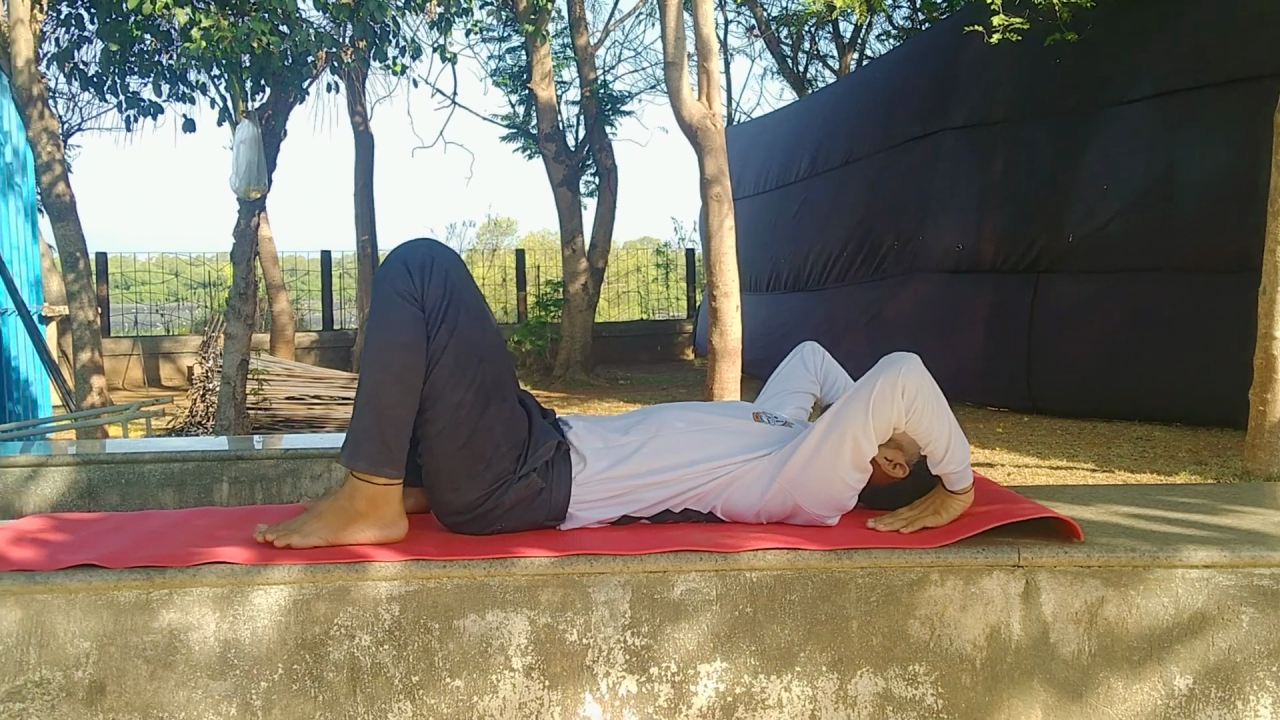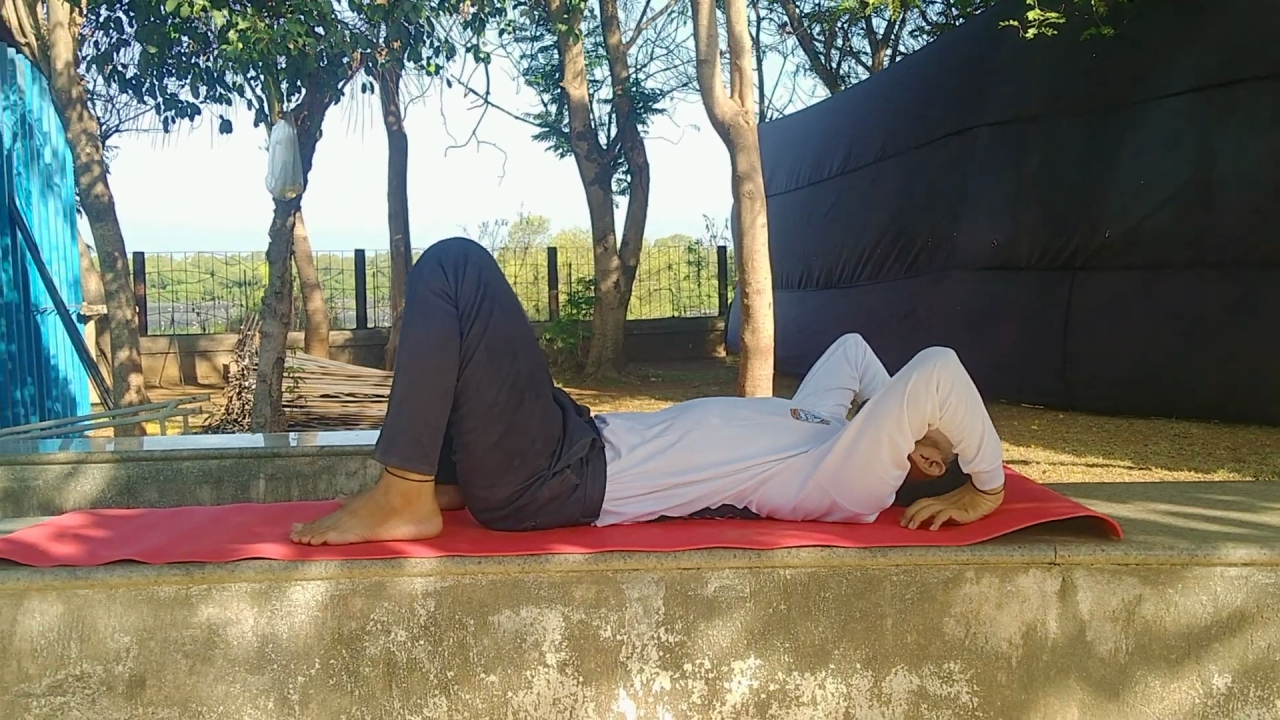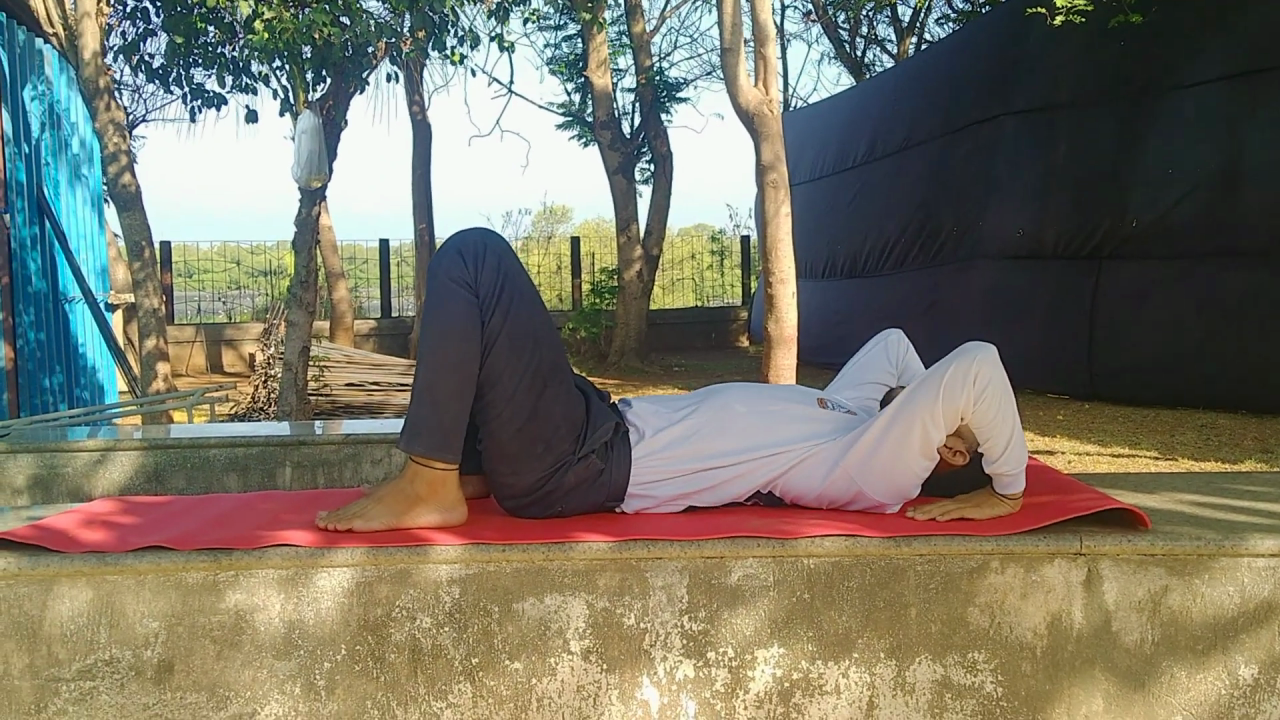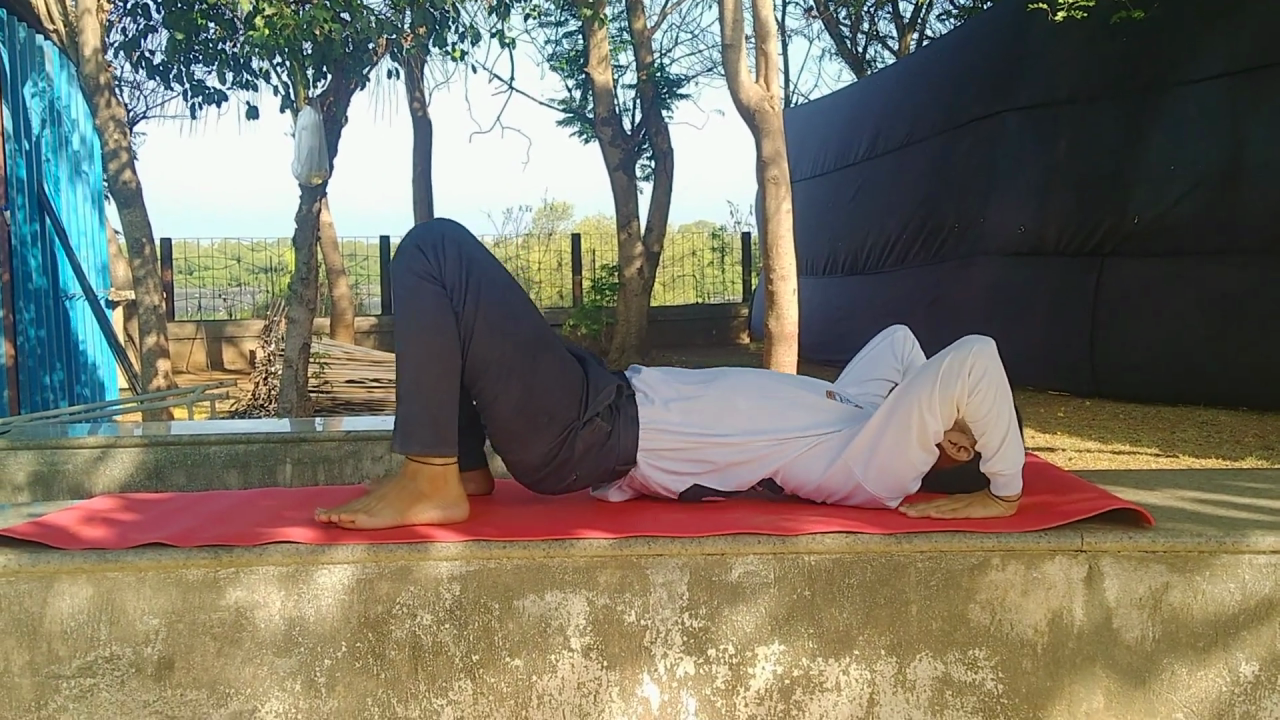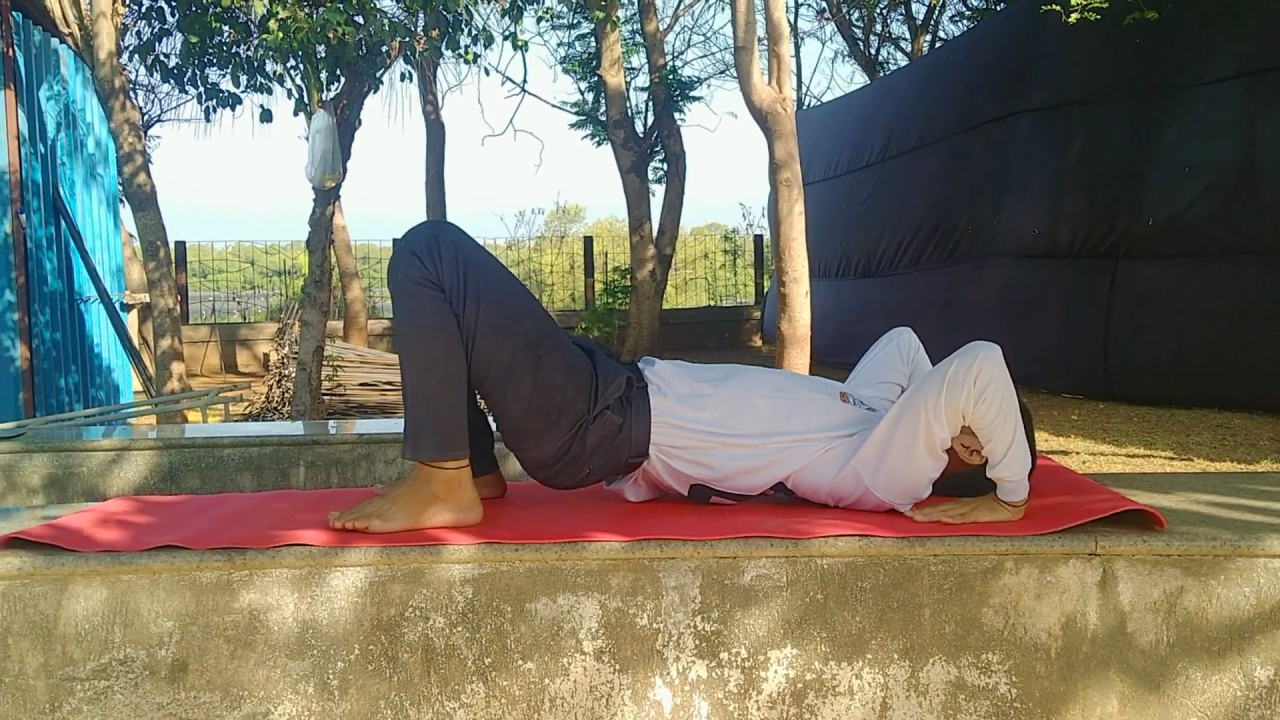
dt=0.4s
person 1, frame 1
left shoulder: (823, 487)
right shoulder: (792, 430)
left elbow: (904, 373)
right elbow: (810, 354)
left wrist: (959, 487)
right wrist: (863, 407)
left hip: (513, 480)
right hip: (546, 448)
left knee: (419, 268)
right knee: (421, 279)
left ankle: (368, 504)
right ankle: (403, 486)
person 1, frame 2
left shoulder: (860, 484)
right shoulder: (825, 426)
left elbow: (938, 368)
right elbow: (851, 344)
left wrist: (986, 486)
right wrist: (896, 404)
left hip: (548, 478)
right hip: (579, 446)
left knee: (455, 267)
right knee: (456, 277)
left ankle: (403, 499)
right ankle: (435, 478)
person 1, frame 3
left shoulder: (886, 475)
right shoulder: (856, 414)
left elbow: (976, 362)
right elbow: (891, 341)
left wrist: (1007, 490)
right wrist: (935, 401)
left hip: (573, 464)
right hip: (608, 435)
left knee: (473, 259)
right knee: (474, 268)
left ankle: (428, 487)
right ankle: (462, 471)
person 1, frame 4
left shoulder: (885, 472)
right shoulder: (863, 409)
left elbow: (975, 356)
right elbow: (897, 337)
left wrist: (1005, 491)
right wrist: (935, 397)
left hip: (584, 430)
right hip: (606, 414)
left knee: (431, 251)
right knee: (442, 257)
left ankle: (428, 485)
right ankle: (463, 468)
person 1, frame 5
left shoulder: (892, 478)
right shoulder: (878, 414)
right elbow: (902, 338)
right wrist: (936, 407)
left hip: (600, 421)
right hip: (624, 407)
left knee: (426, 253)
right knee: (438, 260)
left ankle: (442, 486)
right ankle: (472, 472)
